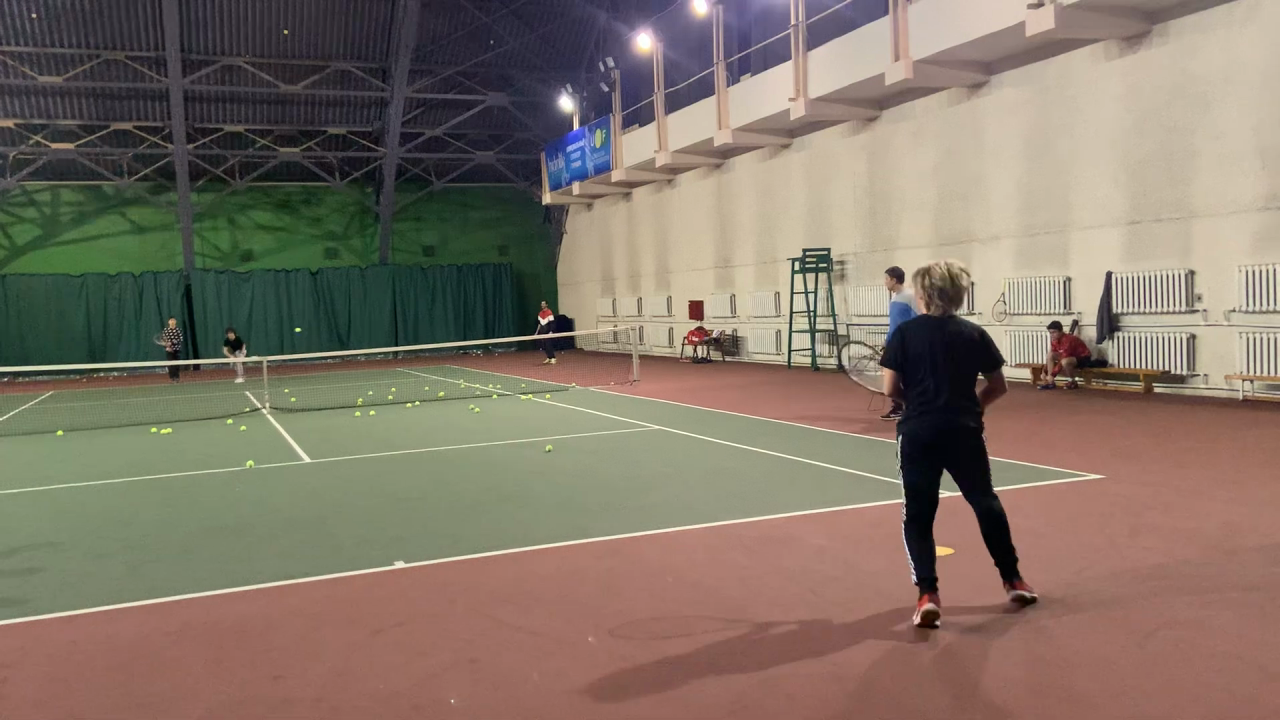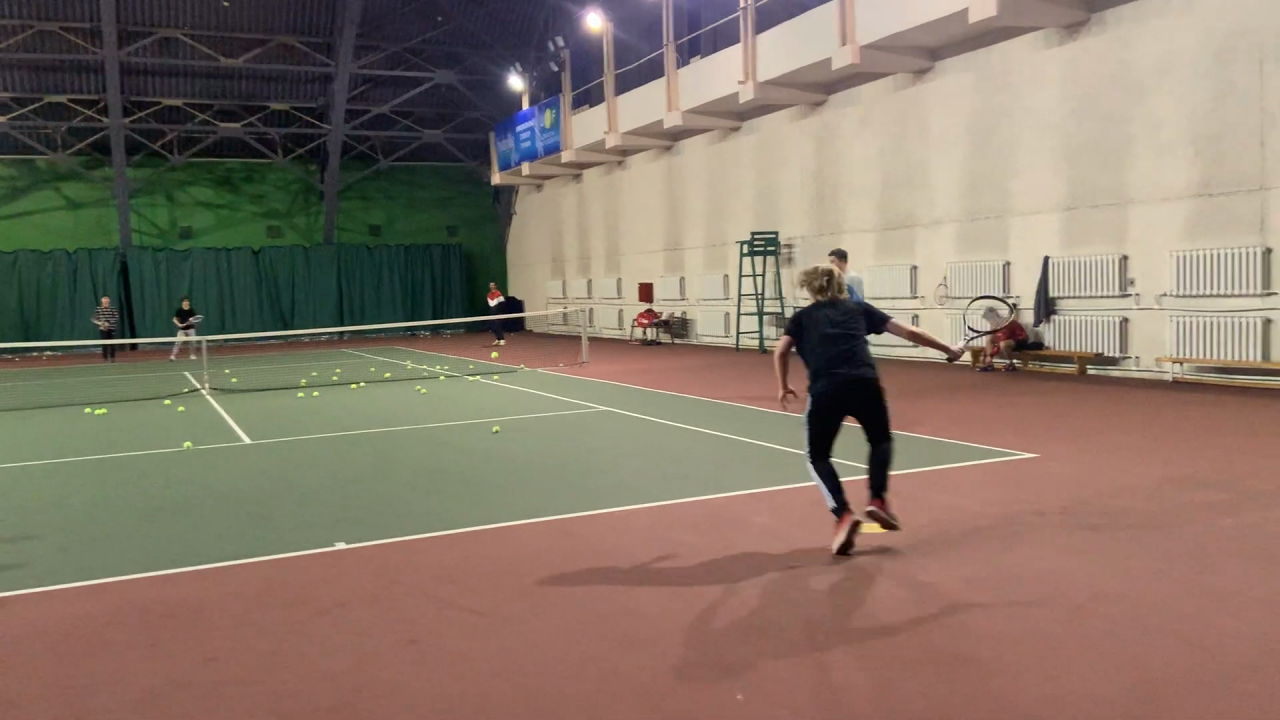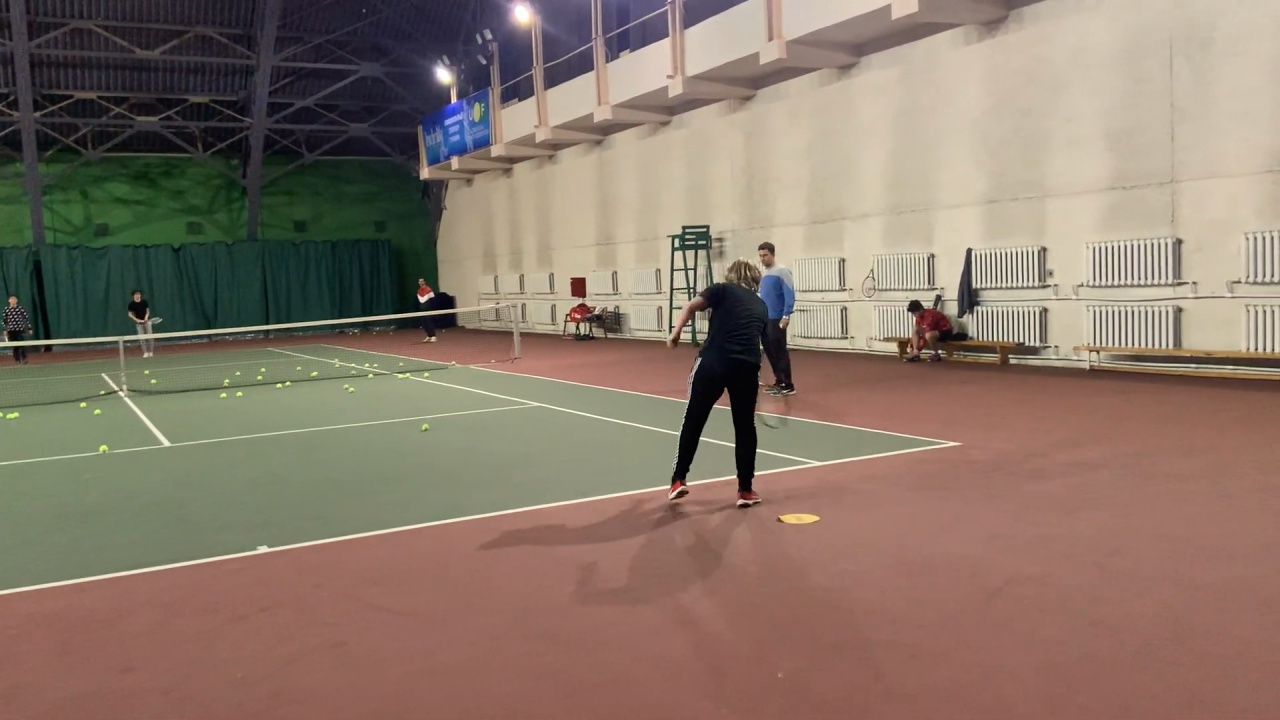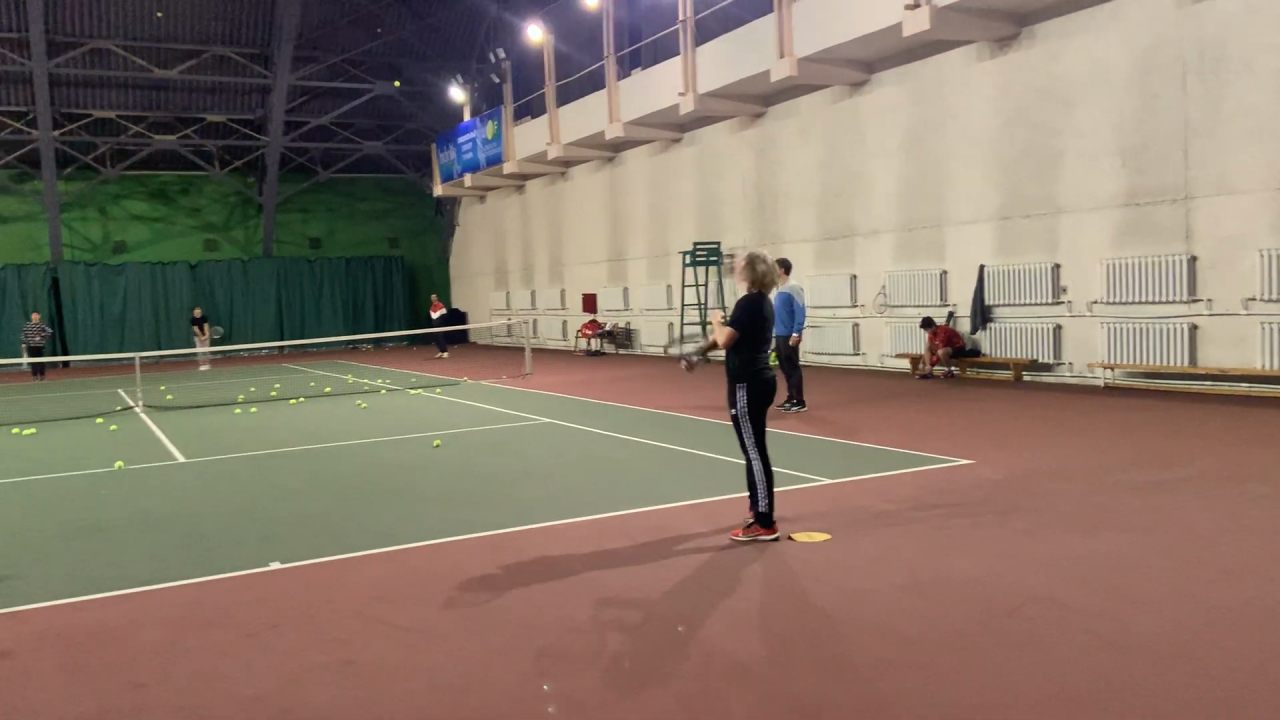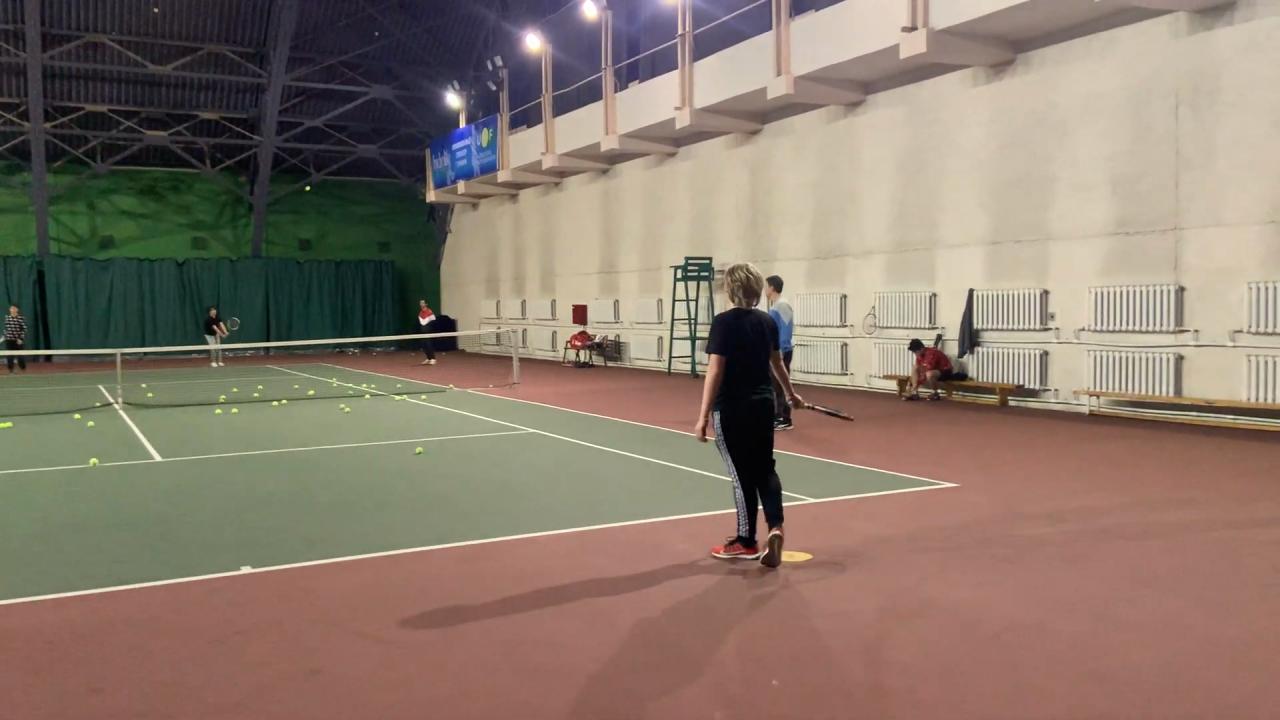
dt=0.7s
person 1, frame 1
left shoulder: (905, 331)
right shoulder: (974, 334)
left elbow: (891, 389)
right elbow: (998, 386)
left hip: (919, 433)
right hip: (964, 431)
left knee: (918, 516)
right knee: (985, 502)
left ankle: (927, 593)
right ankle: (1012, 579)
person 1, frame 2
left shoulder: (803, 317)
right shoulder: (859, 308)
left elbow: (781, 351)
right elbow: (906, 331)
left wrist: (783, 388)
right wrist: (947, 349)
left hip: (825, 390)
right hip: (865, 385)
left knee: (818, 456)
right knee: (881, 441)
left ankle: (845, 515)
right ankle: (878, 500)
person 1, frame 3
left shoulder: (723, 289)
right shoulder: (761, 307)
left elbow: (691, 306)
left wrist: (676, 332)
left hip: (712, 363)
right hip: (746, 368)
left knee: (693, 422)
right knee: (745, 426)
left ankle: (679, 479)
right ankle: (746, 490)
person 1, frame 4
left shoulder: (748, 303)
right shoulder: (761, 303)
left elbow: (724, 340)
right elbow: (735, 342)
left wrist: (716, 321)
right wrist: (698, 351)
left hip: (747, 384)
right hip: (760, 381)
left knee: (754, 451)
right knee: (754, 448)
left ankle: (765, 523)
right ankle: (757, 508)
person 1, frame 5
left shoulder: (724, 322)
right shoulder: (767, 321)
left elbow: (715, 371)
right elbow: (776, 363)
left wrist: (703, 415)
right wrist: (790, 393)
left hip: (731, 409)
right hip: (763, 404)
left knee: (741, 474)
right knee: (765, 468)
left ankle: (746, 541)
right ankle: (776, 526)
